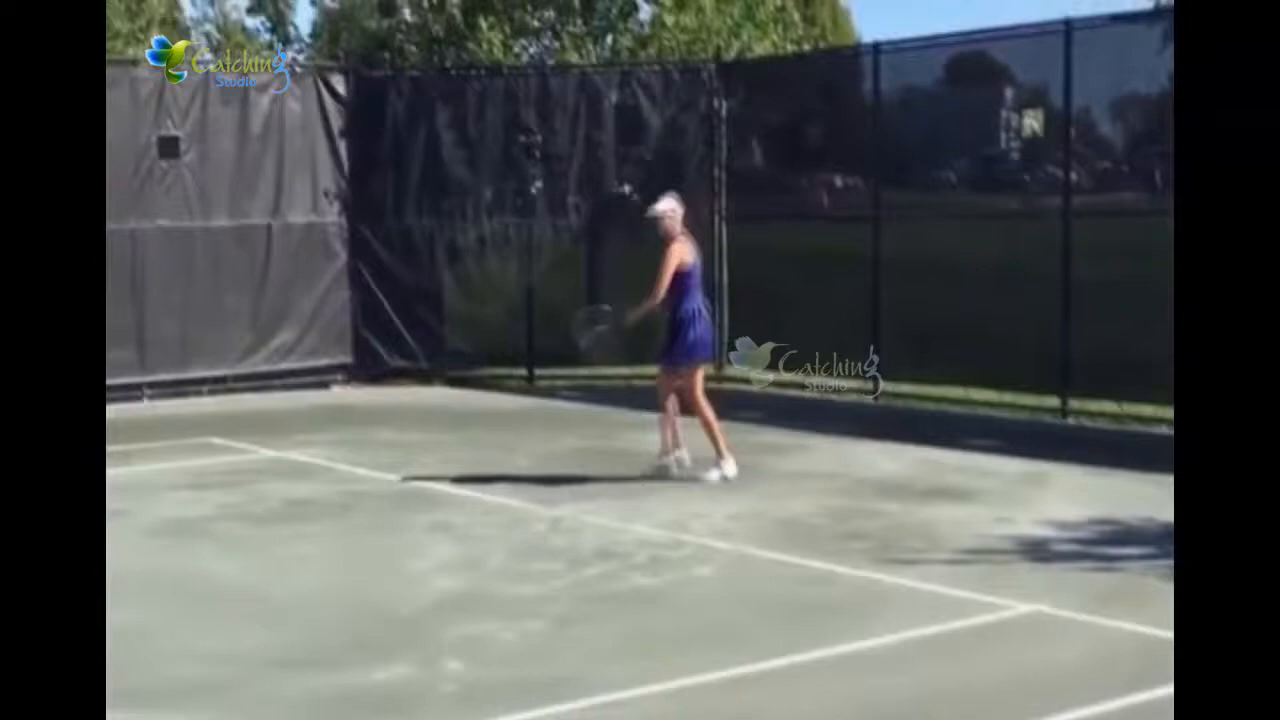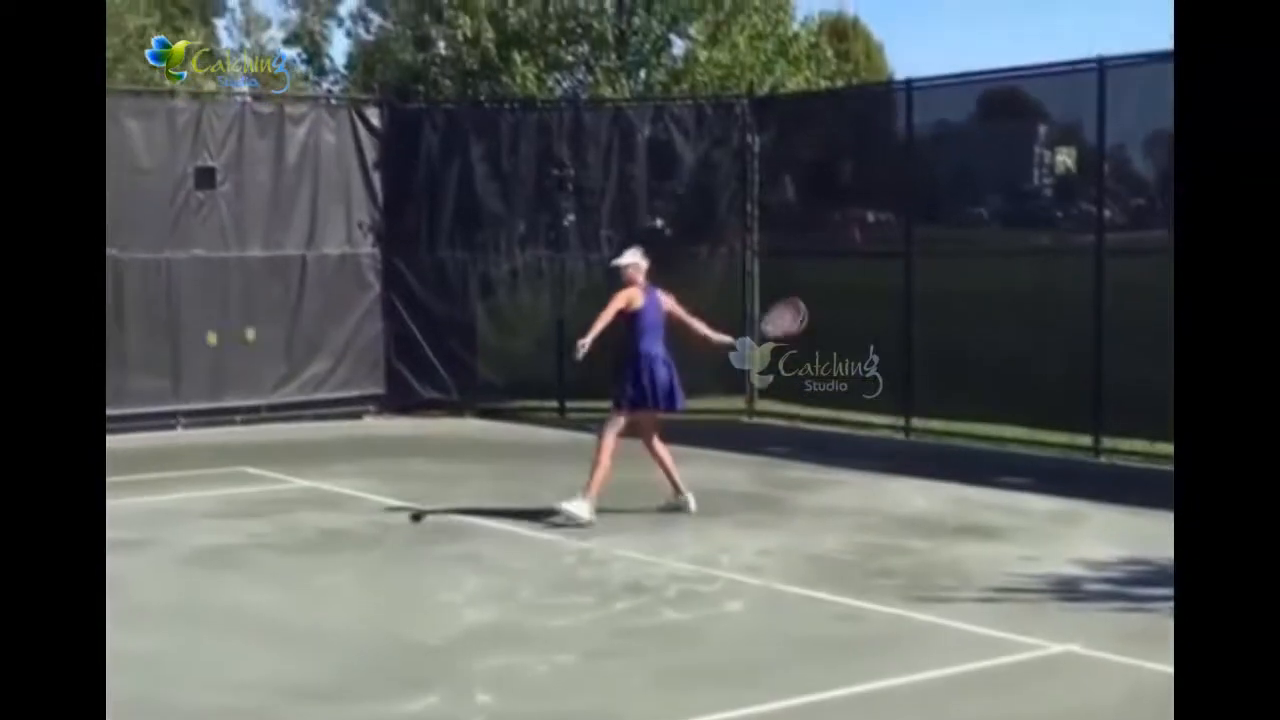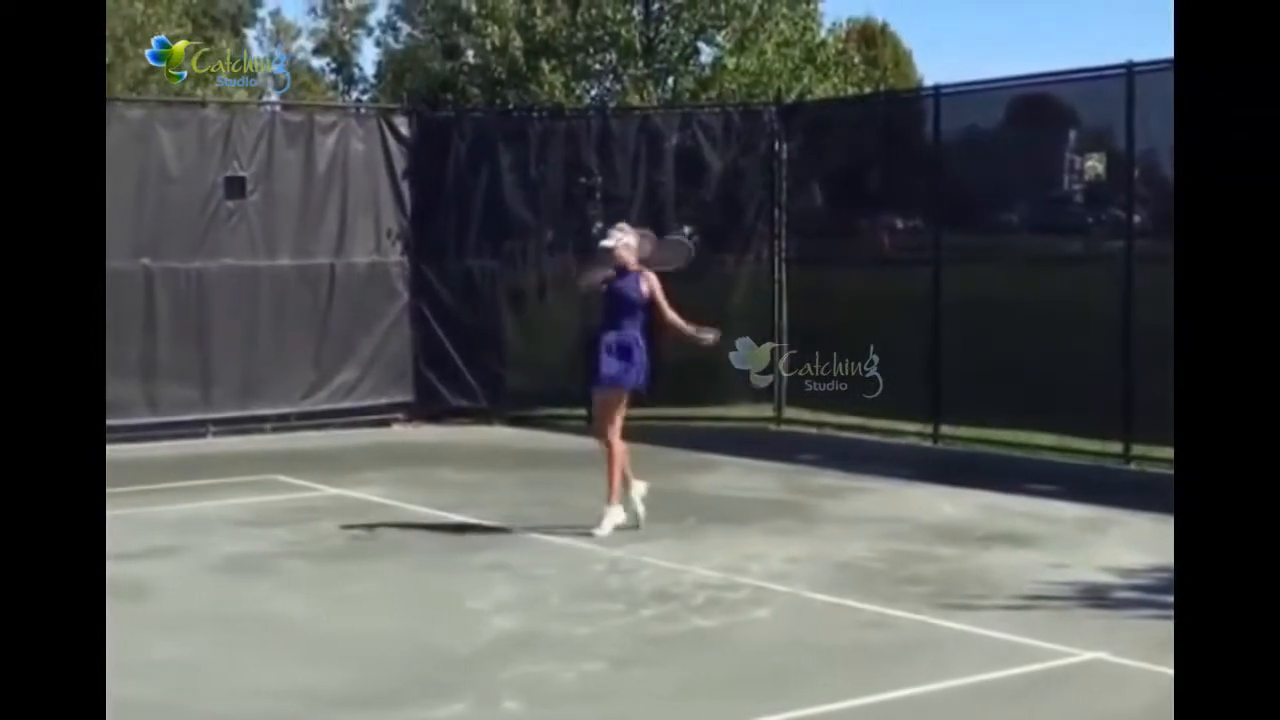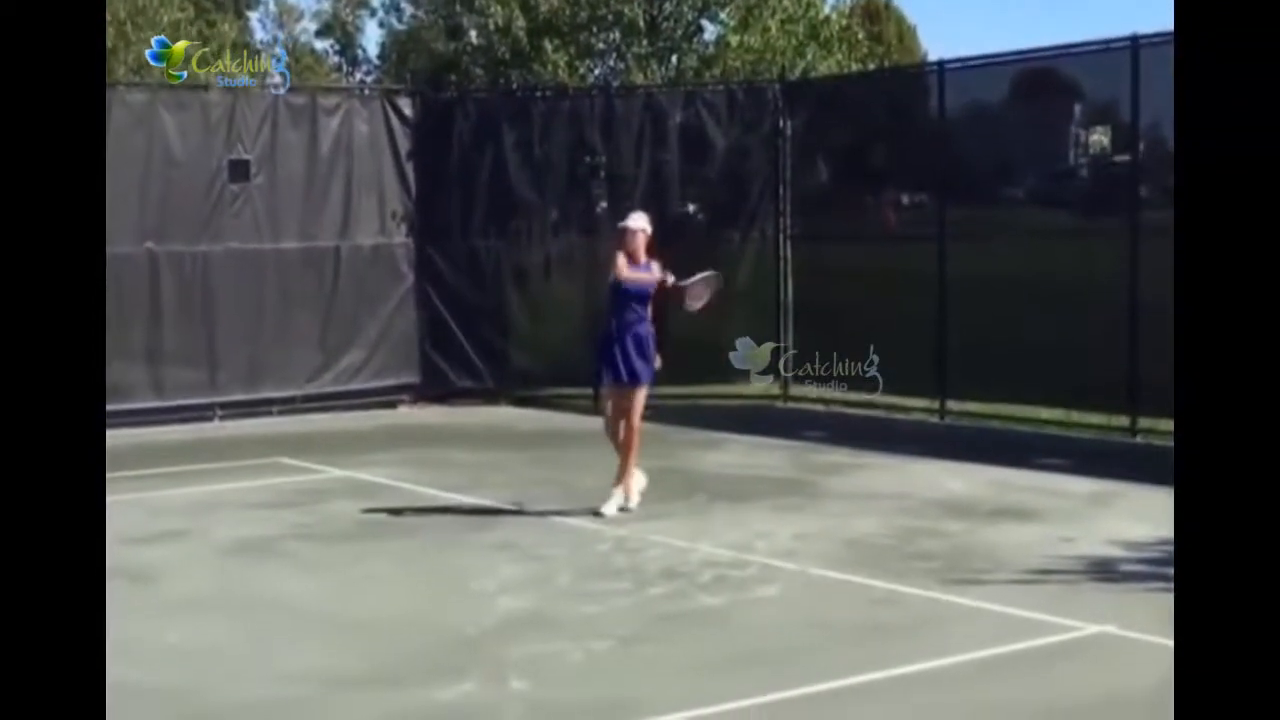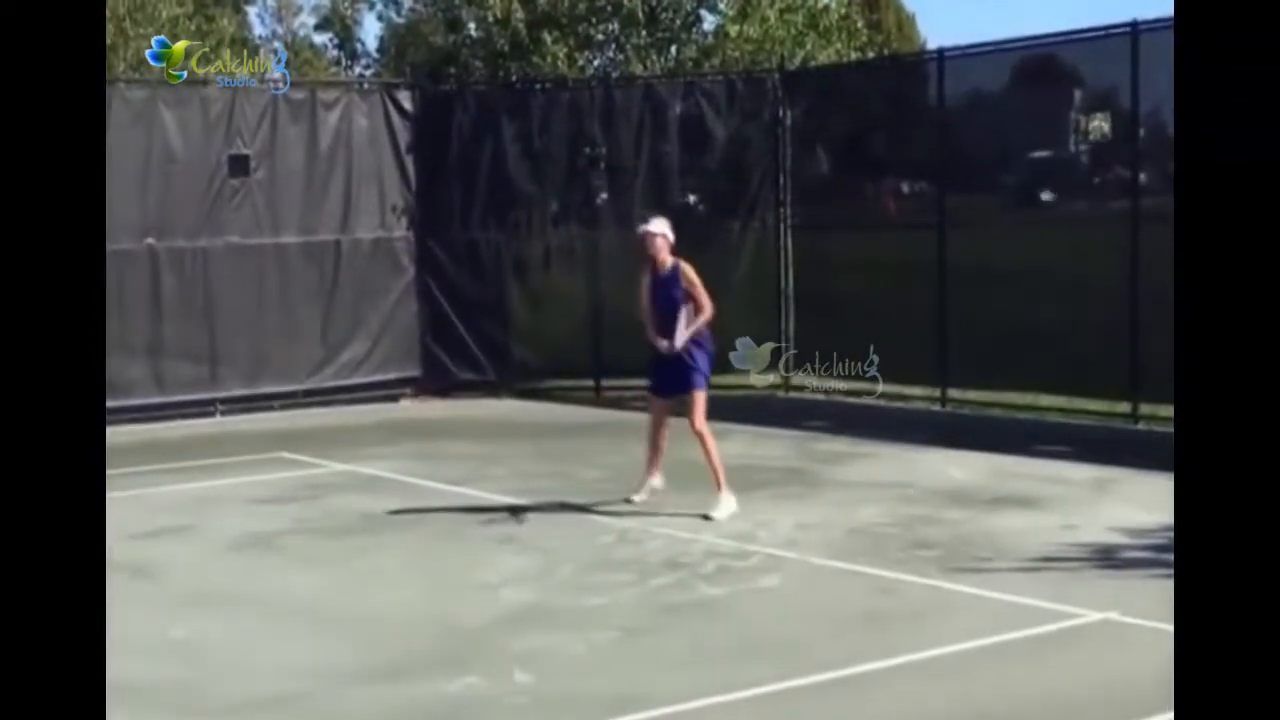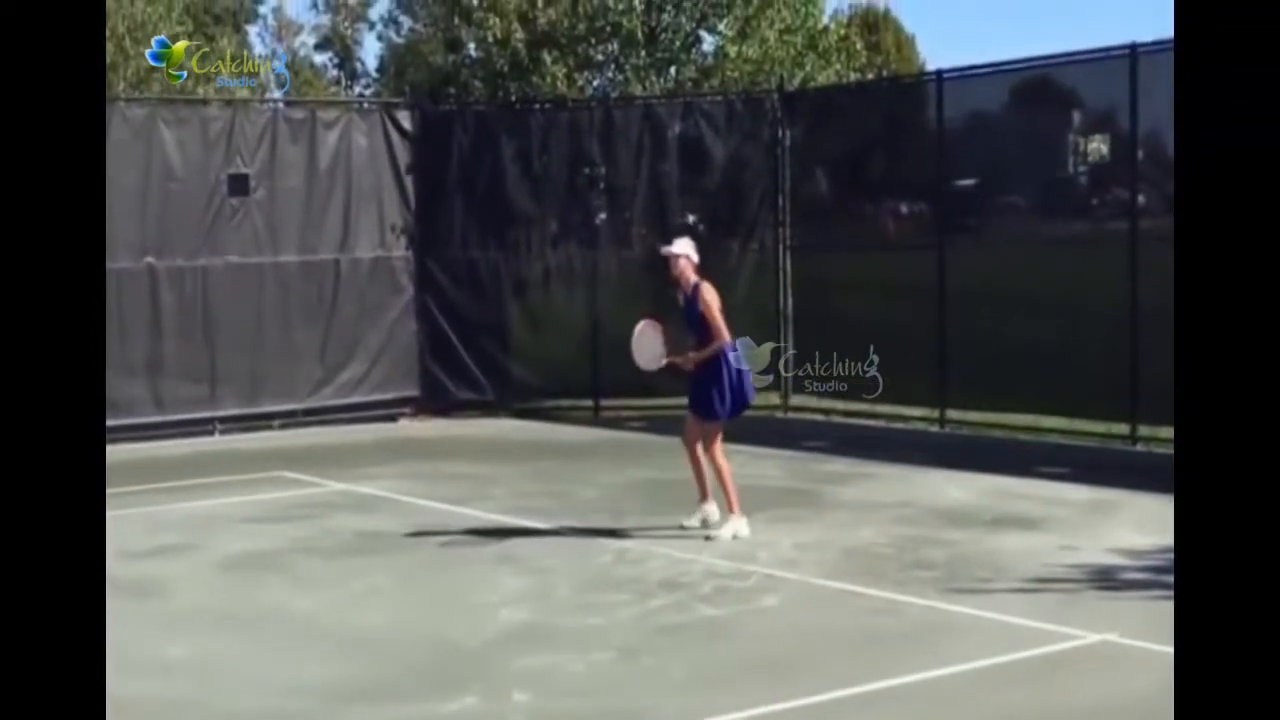
dt=0.5s
person 1, frame 1
left shoulder: (676, 248)
right shoulder: (688, 243)
left elbow: (659, 293)
left wrist: (636, 312)
left hip: (687, 322)
right hip: (692, 318)
left knee: (695, 397)
right knee: (665, 386)
left ankle: (725, 461)
right ankle: (674, 451)
person 1, frame 2
left shoulder: (627, 294)
right shoulder: (660, 296)
left elbow: (607, 314)
right elbow: (689, 320)
left wrist: (587, 339)
right wrist: (717, 337)
left hip: (641, 366)
right hip: (661, 365)
left knee: (610, 433)
right knee: (649, 435)
left ankle: (586, 502)
right ankle: (681, 495)
person 1, frame 3
left shoulder: (648, 278)
right shoulder: (612, 274)
left elbow: (667, 315)
right elbow: (587, 283)
left wrist: (696, 334)
right wrist: (603, 276)
left hip: (629, 351)
right hip: (606, 349)
left knee: (611, 430)
right knee: (602, 429)
left ankle: (613, 507)
right ankle: (630, 486)
person 1, frame 4
left shoulder: (654, 268)
right shoulder: (620, 259)
right elbow: (623, 274)
left wrist: (654, 348)
right wrist: (658, 278)
left hip: (640, 342)
right hip: (615, 340)
left knee: (632, 420)
right knee: (612, 422)
left ankle: (621, 487)
right ankle: (632, 475)
person 1, frame 5
left shoulder: (684, 271)
right shoulder: (647, 276)
left elbow: (707, 310)
left wrist: (685, 337)
right wrist: (655, 338)
left hip: (692, 351)
right hip: (665, 353)
left knee: (697, 424)
right knee: (656, 422)
left ankle: (725, 495)
right ankle: (652, 477)
person 1, frame 6
left shoulder: (704, 291)
right shoulder: (683, 293)
left elbow: (724, 339)
left wrist: (695, 358)
right wrist: (686, 358)
left hip: (721, 370)
right hip: (705, 370)
left knee: (712, 448)
right knee: (689, 439)
left ankle: (737, 519)
right ankle: (707, 506)
